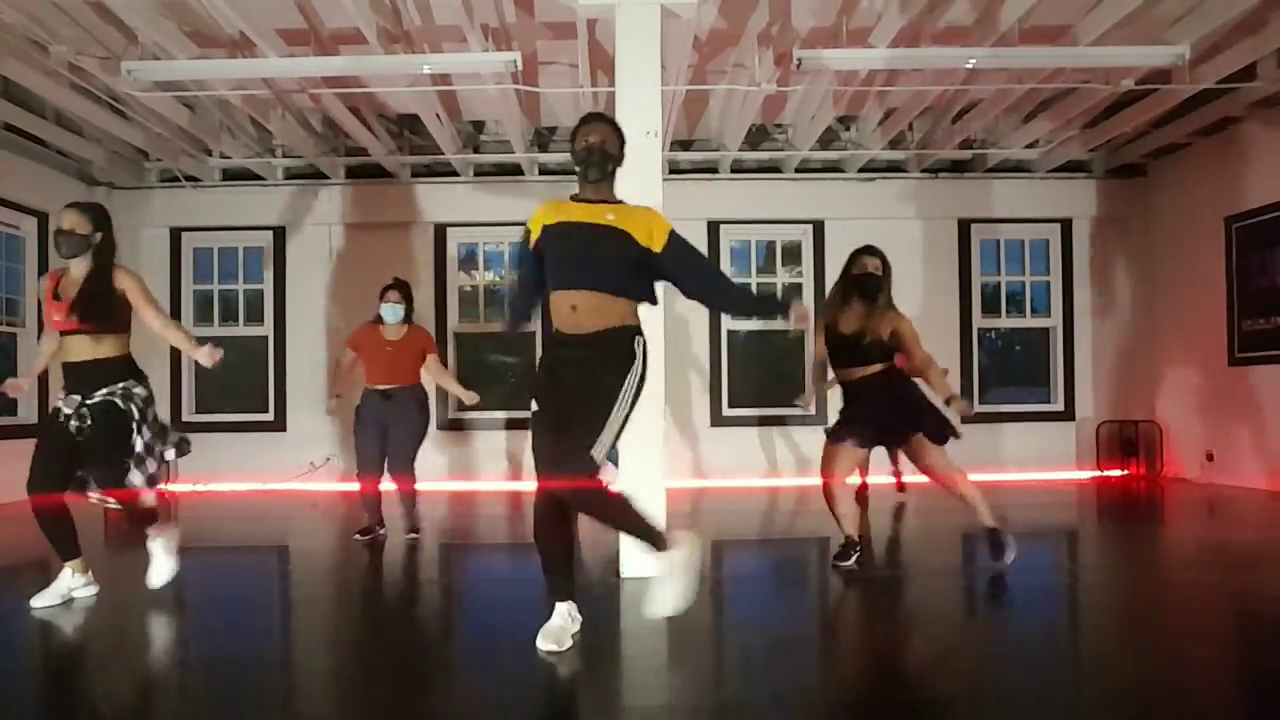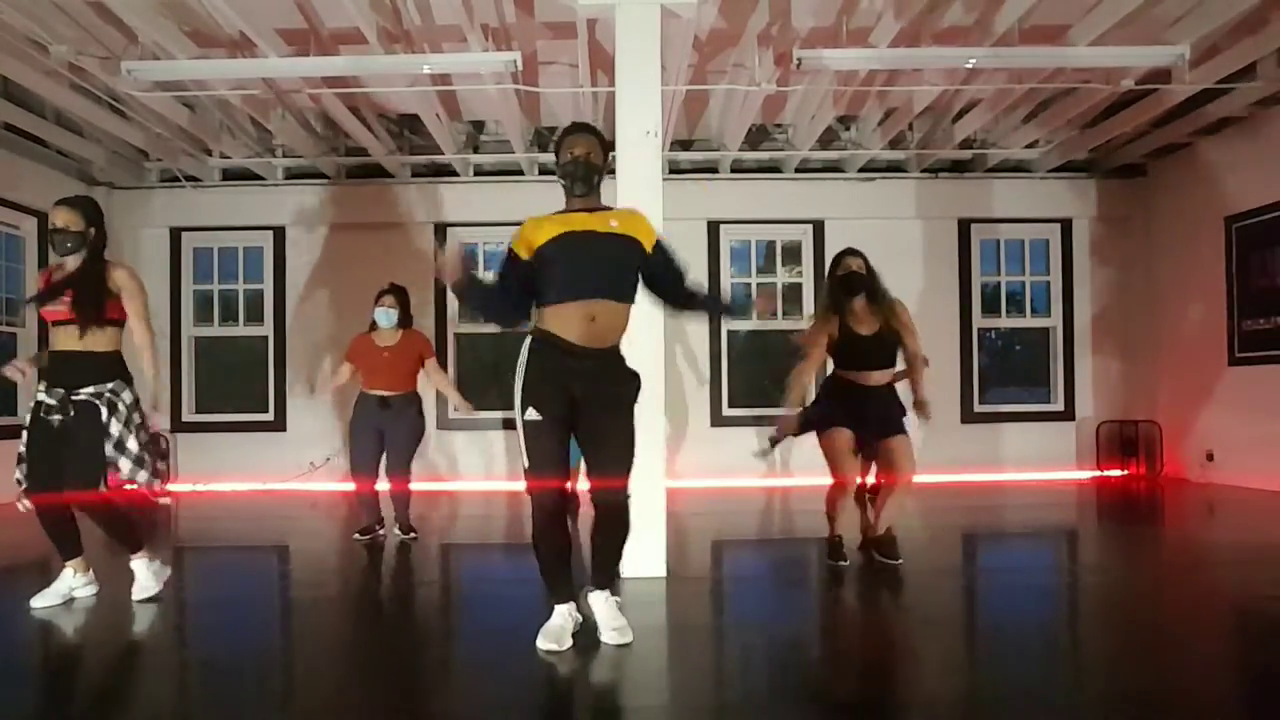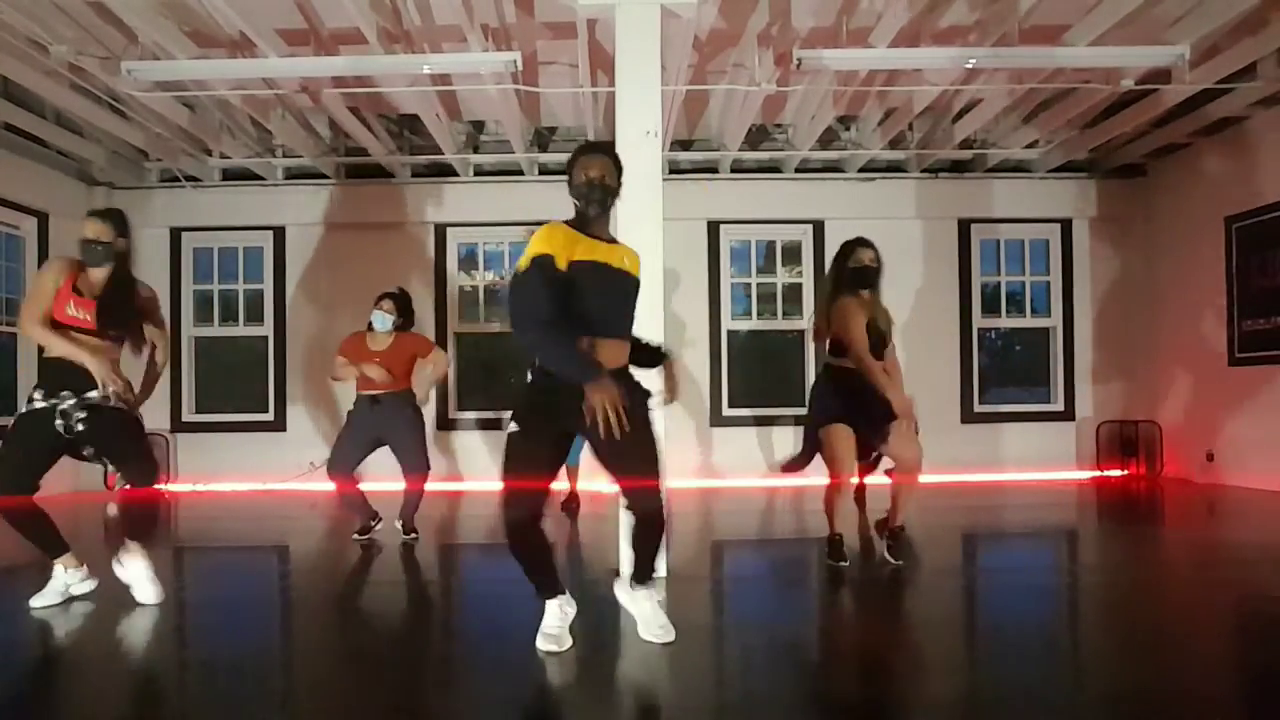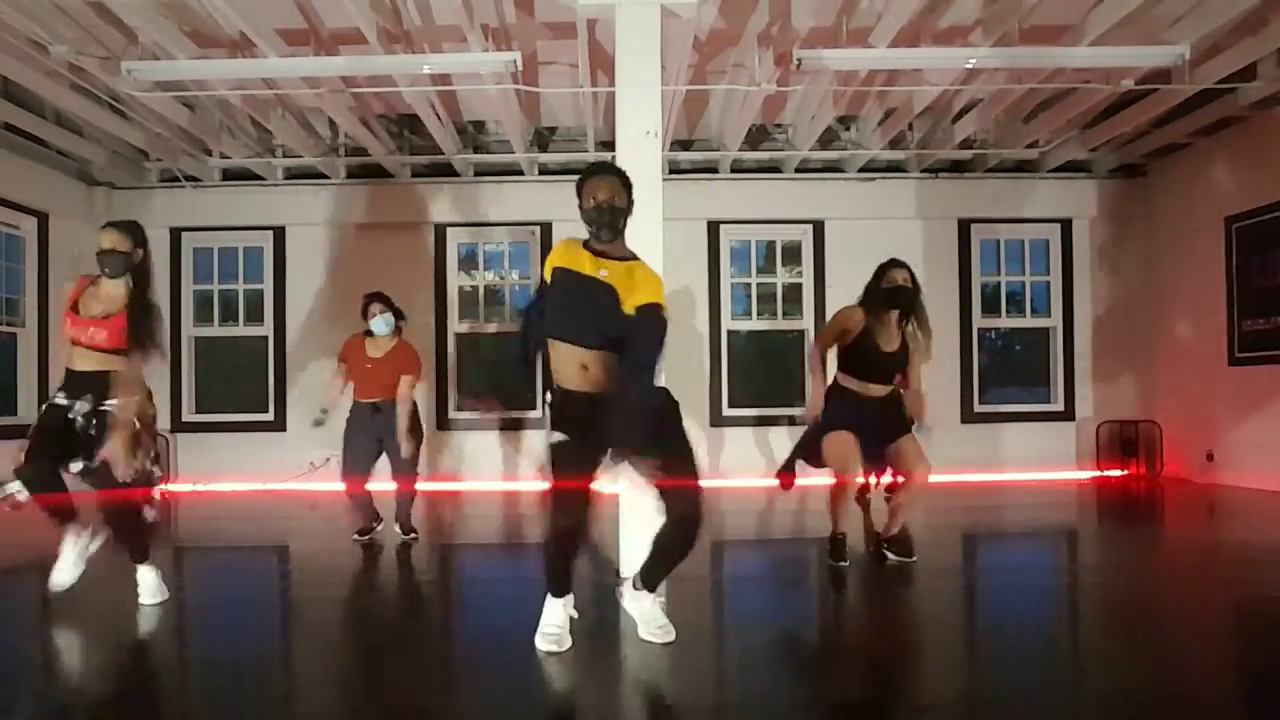
dt=0.3s
person 1, frame 1
left shoulder: (645, 224)
right shoulder: (546, 222)
left elbow: (706, 282)
right elbow: (527, 285)
left wrist: (777, 307)
right wrist: (513, 335)
left hip: (616, 355)
right hip: (558, 359)
left knee: (577, 477)
right knee: (549, 489)
left ankle: (670, 548)
right ankle: (564, 607)
person 1, frame 2
left shoulder: (635, 228)
right shoulder: (536, 234)
left elbow: (675, 291)
right elbow: (505, 309)
left wrist: (731, 307)
right wrist: (462, 280)
left hip: (607, 372)
right hip: (546, 365)
left knee: (611, 495)
right knee: (547, 496)
left ankle: (604, 595)
right ankle: (562, 606)
person 1, frame 3
left shoulder: (628, 262)
right shoulder: (550, 241)
right elbow: (531, 321)
left wrist: (658, 356)
right wrist: (589, 378)
left hip: (615, 391)
right hip: (548, 393)
left knee: (650, 503)
right knee: (518, 514)
left ankle: (640, 590)
right ankle: (556, 601)
person 1, frame 4
left shoulder: (645, 281)
right shoulder: (561, 257)
left elbow: (639, 371)
right elbow: (534, 322)
left wrist: (634, 447)
left hip: (635, 407)
right hip: (573, 408)
left knee: (686, 509)
right knee: (567, 516)
left ankle: (642, 591)
right ankle: (558, 601)
person 2, frame 1
left shoulder: (119, 279)
right shoulder: (49, 283)
left elbow: (159, 323)
left wrist: (197, 351)
left hip: (117, 389)
right hip: (73, 396)
left knee: (109, 480)
right knee: (41, 485)
left ankle: (158, 533)
right ankle: (76, 574)
person 2, frame 2
left shoulder: (117, 276)
right shoulder: (47, 280)
left elbow: (143, 336)
left wrist: (153, 395)
right wrist: (32, 364)
left hip: (103, 388)
right hip: (56, 390)
left knee: (84, 489)
right knee: (39, 488)
left ankle: (144, 562)
right ankle: (76, 573)
person 2, frame 3
left shoulder: (136, 293)
right shoulder: (59, 272)
left elbow: (160, 347)
left wrist: (141, 395)
right wrist: (90, 358)
left hip: (101, 397)
right hip: (49, 397)
left knee: (141, 471)
left ankle: (133, 554)
right ankle: (70, 570)
person 2, frame 4
left shoulder: (142, 309)
right shoulder: (79, 289)
left elbow: (134, 377)
left wrist: (121, 432)
left hip: (115, 404)
right hip: (70, 399)
left knee: (119, 495)
right knee: (37, 468)
left ankle: (145, 569)
right ankle: (77, 533)
person 3, frame 1
left shoulder: (889, 318)
right shoulder: (831, 316)
left elbow: (920, 360)
right elbow: (823, 359)
left wrist: (948, 396)
left hip: (898, 400)
right hip: (860, 406)
left knee: (941, 472)
right knee: (831, 476)
left ankle: (992, 529)
right ankle: (850, 541)
person 3, frame 2
left shoulder: (894, 310)
right shoulder: (829, 324)
left elbow: (914, 354)
right elbow: (807, 366)
left wrist: (919, 395)
right wrist: (791, 411)
left hip: (884, 400)
right hip: (841, 401)
left knee: (902, 475)
right knee: (847, 478)
left ankle: (877, 533)
right ankle: (834, 538)
person 3, frame 3
left shoulder: (877, 309)
right shoulder: (846, 306)
left elbow: (887, 358)
right elbow: (864, 358)
left wrist: (902, 403)
right wrist: (898, 399)
left hip: (869, 394)
right hip: (836, 392)
left knee: (911, 457)
right knee: (844, 474)
left ankle: (893, 526)
right ankle: (834, 537)
person 3, frame 4
left shoulder: (911, 337)
right shoulder: (854, 317)
left elbow: (911, 382)
right elbow: (818, 349)
left wrist: (915, 400)
right wrist: (817, 393)
left hip: (883, 411)
right hip: (841, 407)
left knee: (918, 471)
right knee: (848, 476)
left ankle: (891, 534)
right ankle: (837, 537)
person 4, frame 1
left shoulder: (420, 335)
right shoulder: (365, 333)
left elbow: (436, 370)
right elbow: (345, 363)
left wrist: (463, 393)
right wrist: (336, 393)
left hip: (409, 404)
right hip: (372, 405)
left knee: (401, 467)
right knee: (367, 469)
left ankle: (412, 520)
right ankle: (375, 522)
person 4, frame 2
left shoulder: (416, 340)
right shoulder: (360, 342)
left elbow: (436, 374)
right elbow: (343, 375)
left wrist: (459, 401)
right wrist: (325, 386)
left hip: (405, 411)
right hip: (368, 410)
left knee: (398, 471)
right knee: (362, 472)
left ankle: (403, 521)
right ankle: (374, 522)
person 4, frame 3
left shoulder: (409, 341)
right shoulder: (354, 341)
left elbow: (442, 361)
right elbow: (337, 373)
left wrist: (426, 386)
right wrist: (365, 369)
left hip: (401, 411)
right hip: (364, 412)
left knee: (417, 471)
right knee: (337, 469)
left ankle: (406, 520)
right ankle: (369, 519)
person 4, frame 4
left shoulder: (406, 353)
right shoulder: (353, 344)
left elbow: (405, 395)
right elbow: (341, 376)
left wrist: (404, 434)
right wrist: (326, 409)
left hip: (396, 417)
right hip: (362, 417)
left knee: (406, 474)
right knee: (353, 478)
left ankle: (403, 521)
right ankle: (370, 520)
